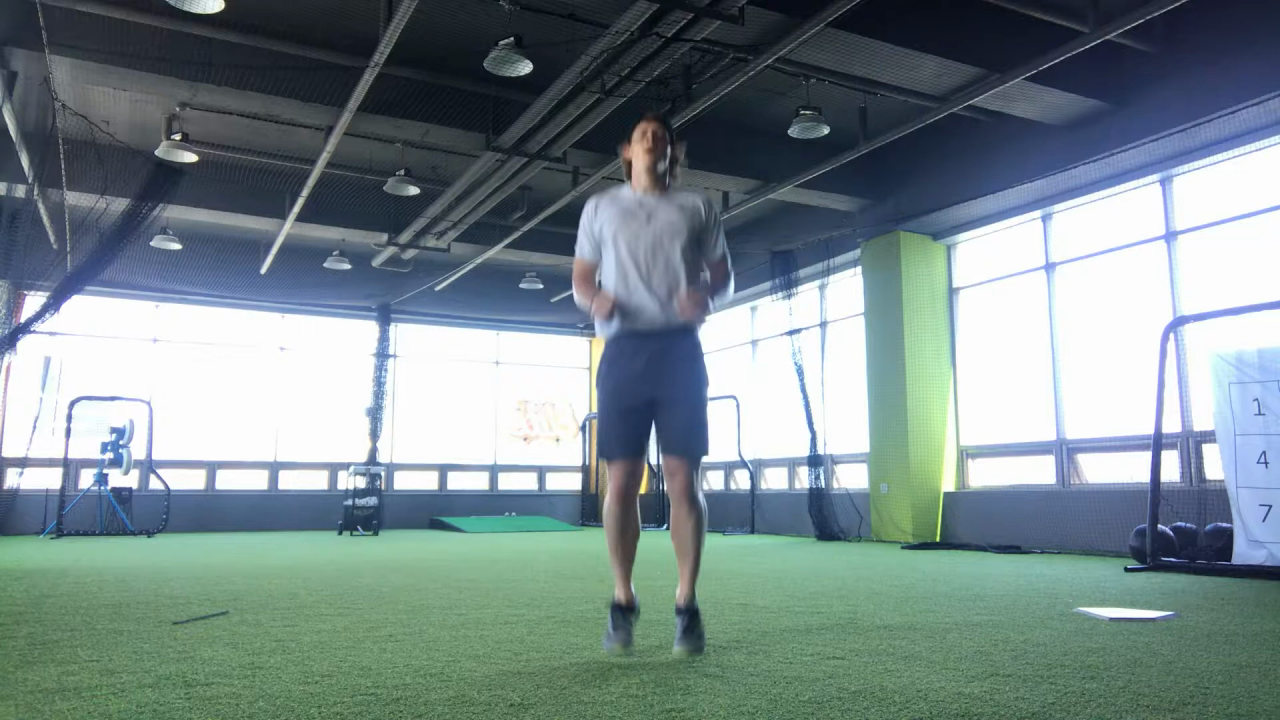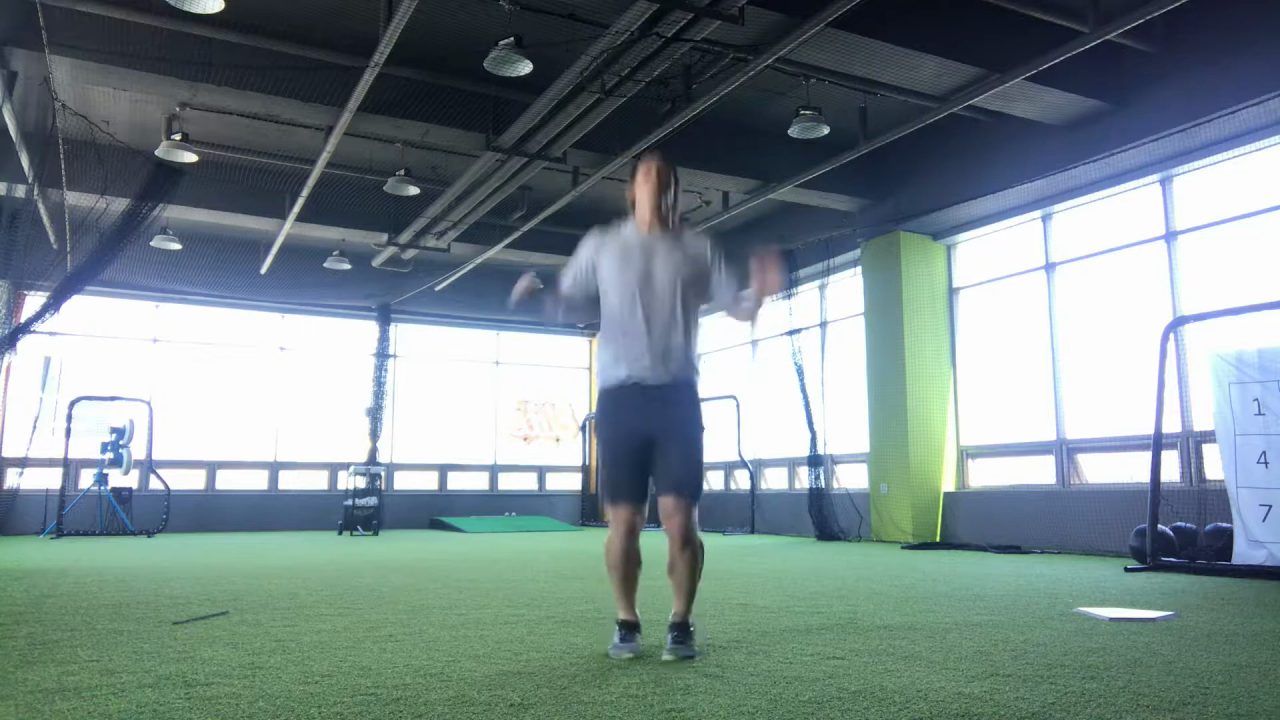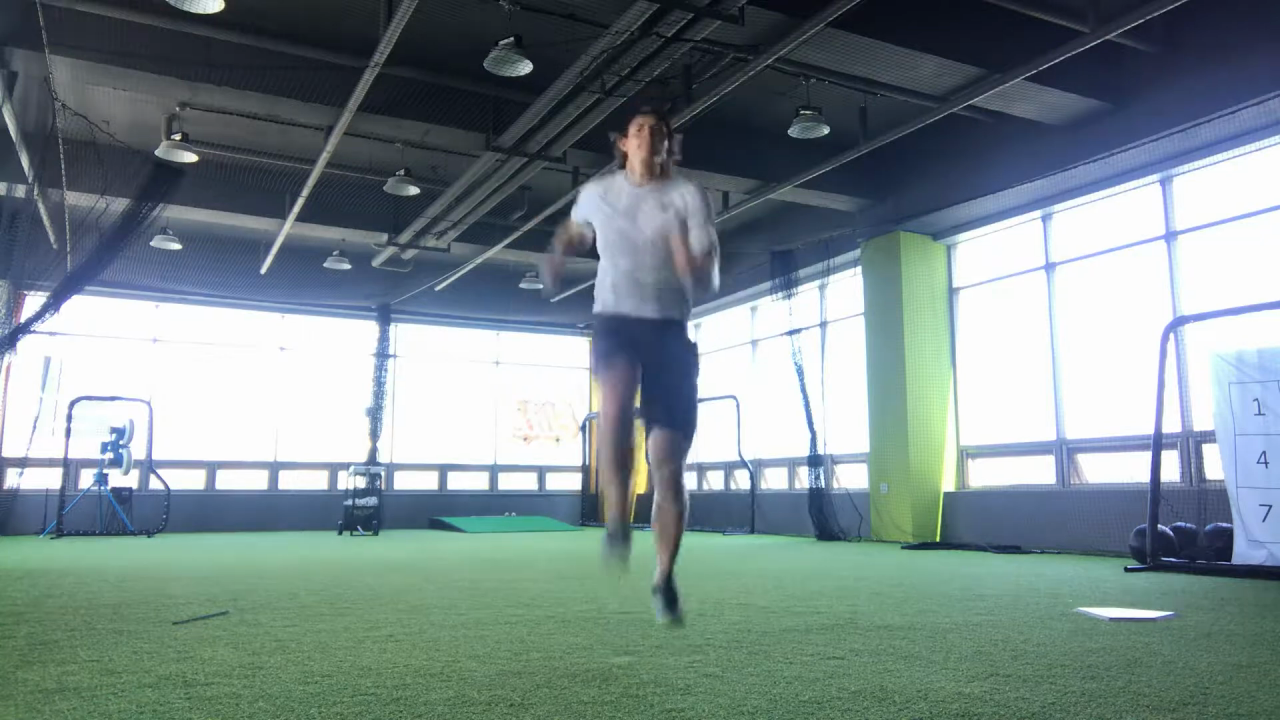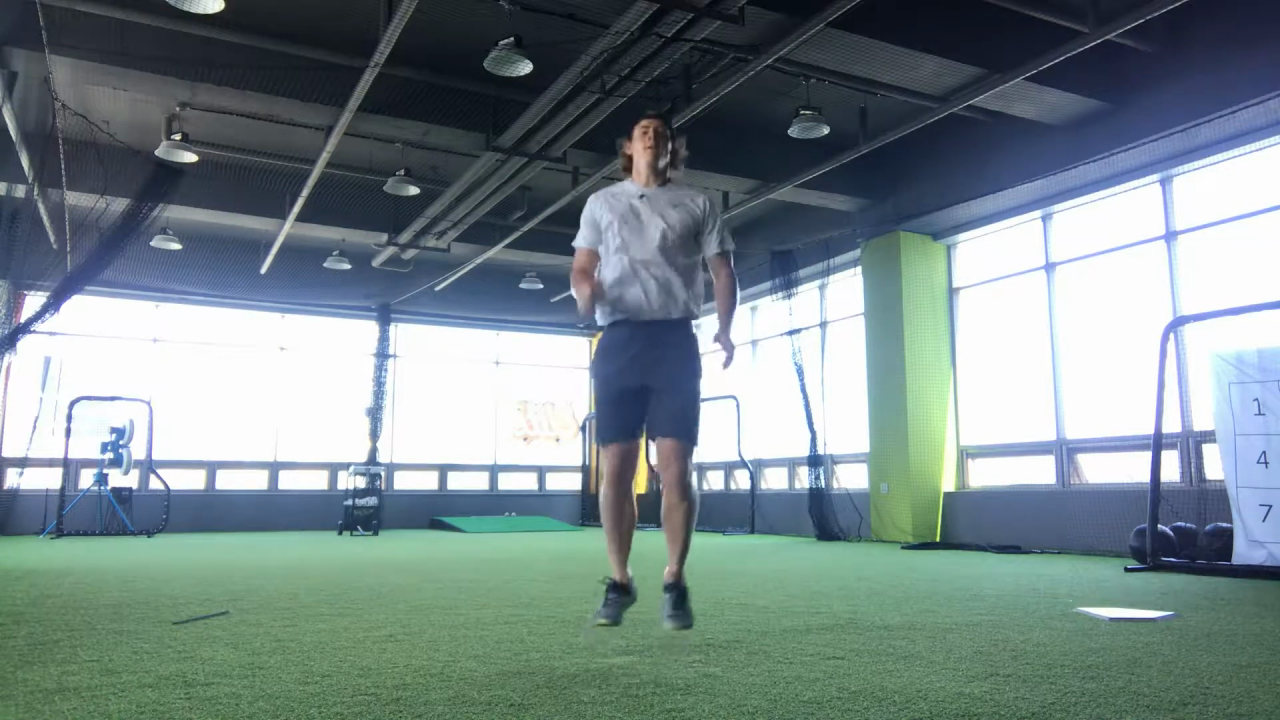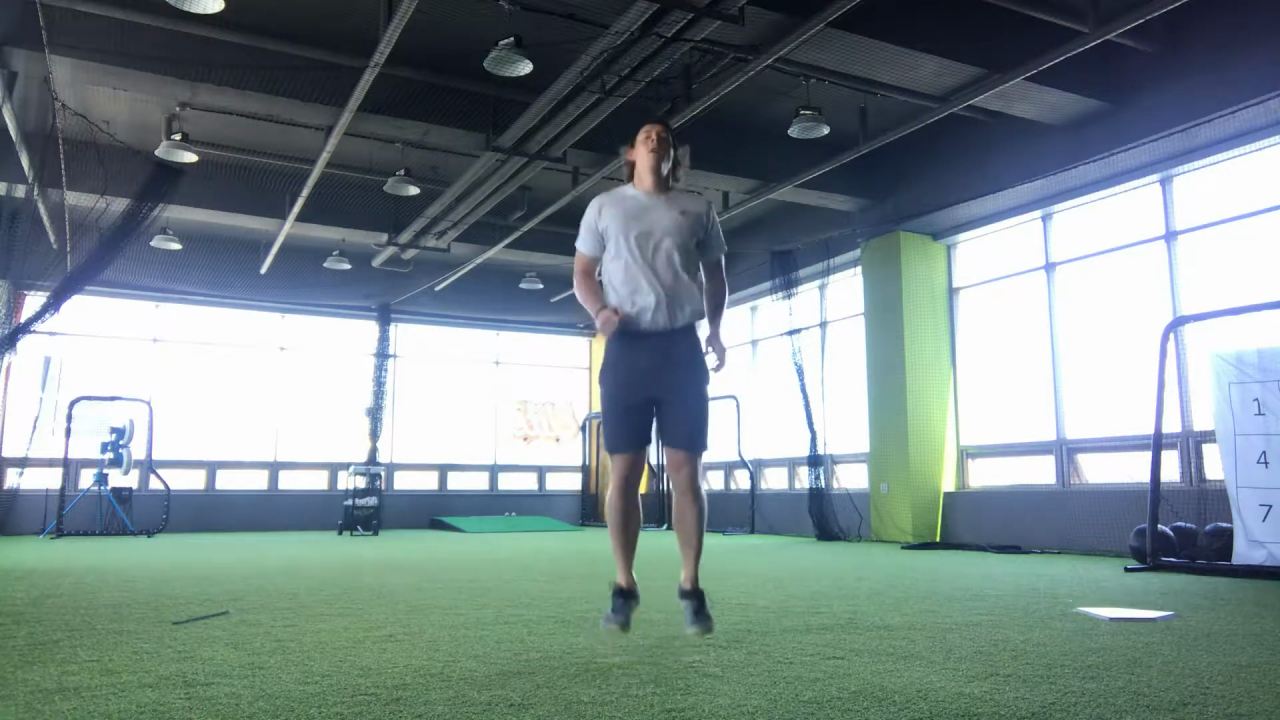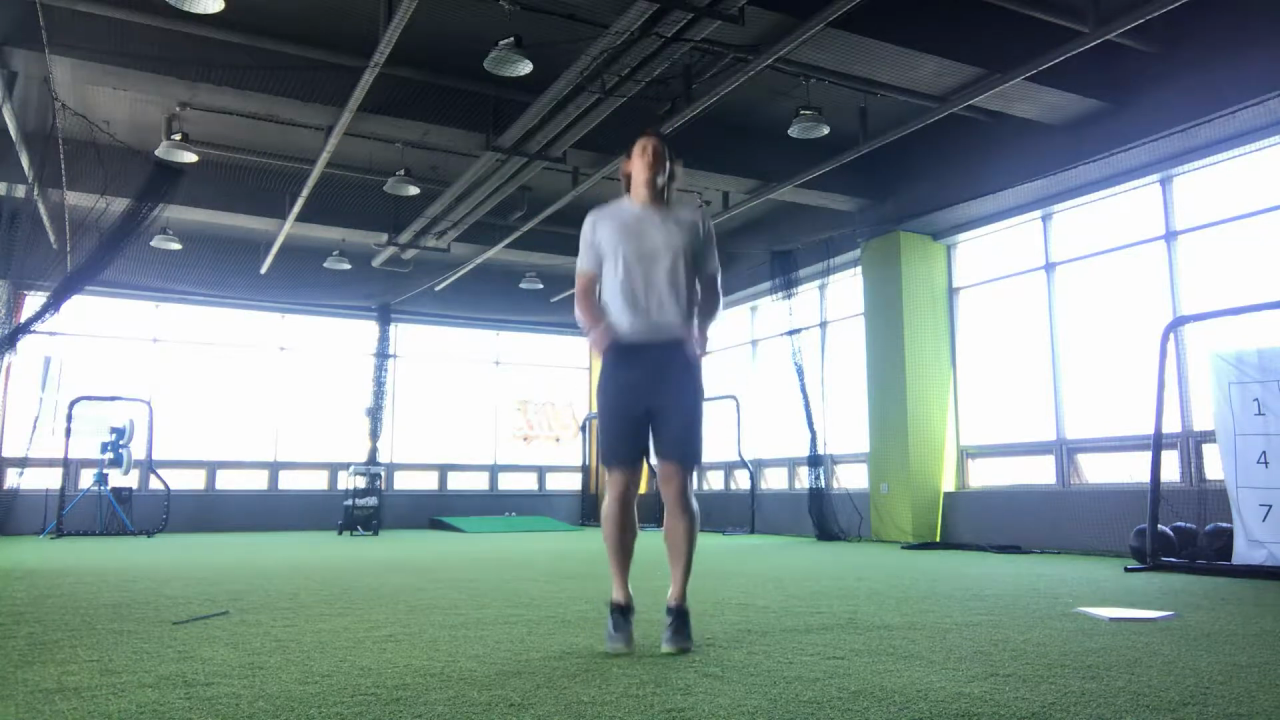
dt=0.4s
person 1, frame 1
left shoulder: (697, 207)
right shoulder: (601, 207)
left elbow: (723, 275)
right elbow: (582, 275)
left wrist: (708, 297)
right wrist: (594, 299)
left hip: (679, 348)
right hip: (624, 350)
left knee: (683, 479)
right knee: (621, 483)
left ankle: (686, 605)
right ankle: (623, 600)
person 1, frame 2
left shoulder: (699, 251)
right shoulder: (600, 246)
left elbow: (736, 307)
right elbow: (568, 298)
left wrist: (759, 291)
right wrist: (532, 291)
left hip: (676, 400)
right hip: (622, 399)
left knee: (680, 521)
right knee: (622, 523)
left ankle: (680, 622)
right ankle: (626, 622)
person 1, frame 3
left shoulder: (688, 197)
right shoulder: (597, 191)
left elbow: (707, 275)
right elbow: (574, 229)
left wrist: (693, 266)
right wrist: (553, 258)
left hip: (669, 332)
right hip: (616, 323)
left knee: (668, 461)
right knee: (616, 412)
left ankle: (664, 578)
right ankle: (619, 519)
person 1, frame 4
left shoulder: (697, 205)
right shoulder: (601, 202)
left elbow: (722, 273)
right elbow: (582, 269)
left wrist: (724, 328)
right wrist: (585, 290)
left hip: (673, 338)
right hip: (620, 340)
left knee: (675, 464)
right knee: (617, 464)
left ankle: (674, 581)
right ankle: (619, 581)
person 1, frame 5
left shoulder: (698, 210)
right shoulder: (604, 207)
left elbow: (714, 277)
right elbow: (583, 275)
left wrist: (716, 334)
right wrist: (599, 310)
left hip: (681, 345)
right hip: (627, 347)
left knee: (684, 470)
right knee: (624, 472)
left ankle: (691, 589)
right ankle: (624, 587)
person 1, frame 6
left shoulder: (694, 222)
right shoulder: (601, 221)
left elbow: (711, 291)
right elbow: (584, 292)
left wrist: (703, 326)
right wrist: (594, 328)
left hip: (676, 361)
right hip: (623, 362)
left knee: (676, 485)
right knee: (620, 486)
left ankle: (677, 604)
right ankle: (621, 601)
